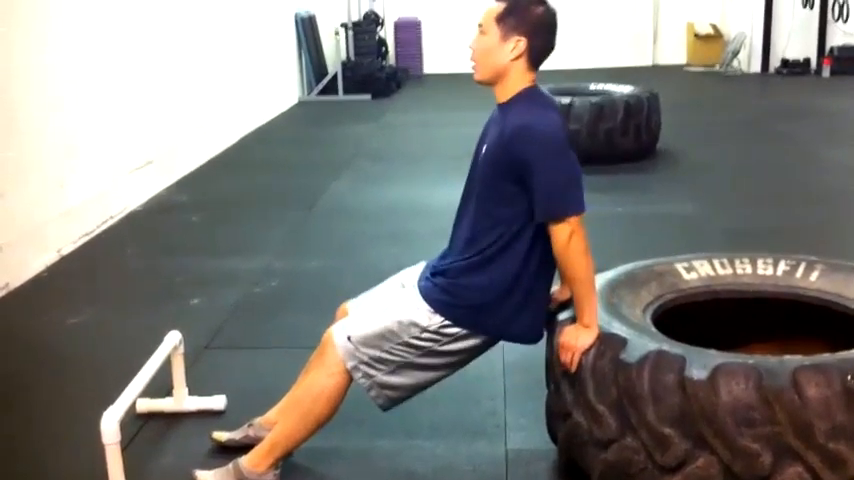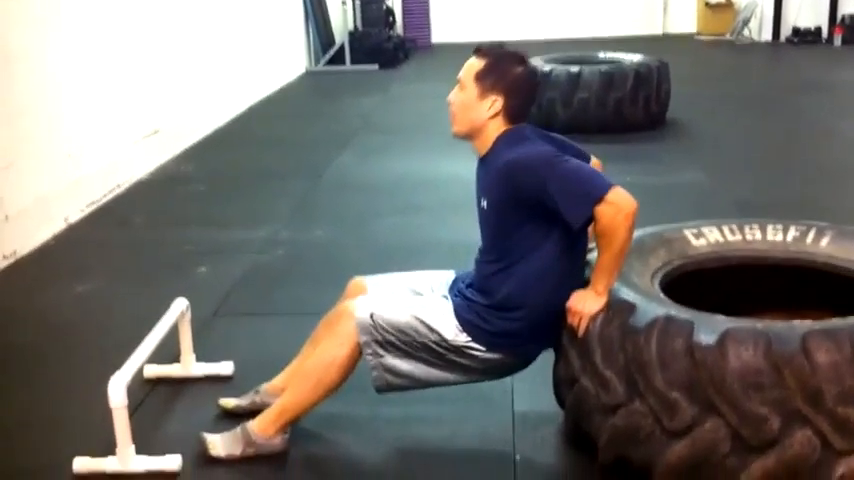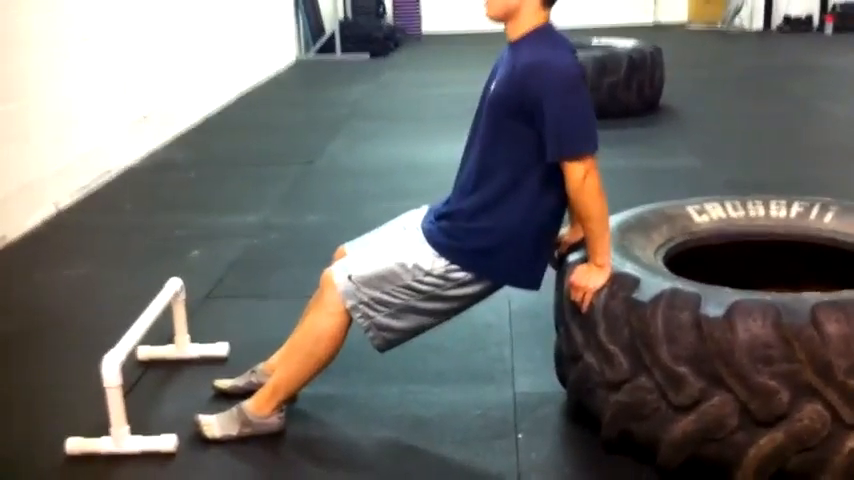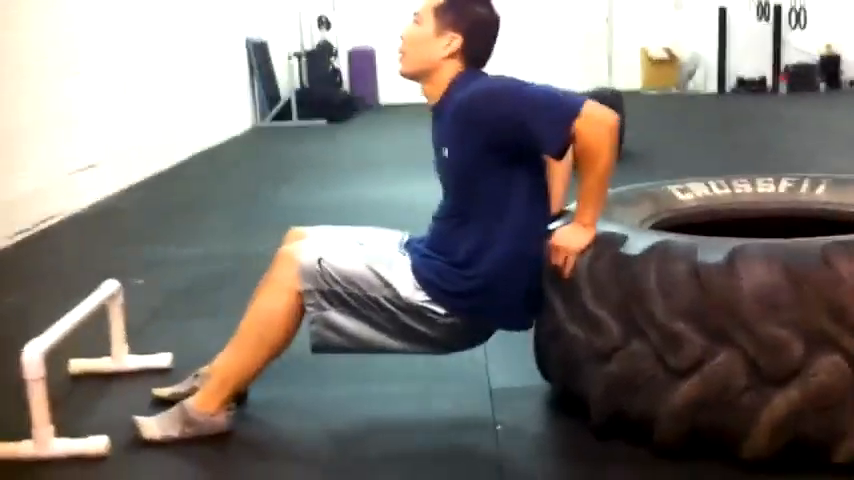
dt=1s
person 1, frame 1
left shoulder: (534, 128)
right shoulder: (517, 114)
left elbow: (567, 228)
right elbow: (557, 214)
left wrist: (586, 324)
right wrist: (565, 288)
left hip: (468, 304)
right hip: (454, 276)
left knee: (341, 347)
right knee: (348, 319)
right ankle: (271, 426)
person 1, frame 2
left shoulder: (523, 162)
right shoulder: (511, 148)
left elbow: (619, 207)
right elbow: (589, 166)
left wrist: (596, 291)
right wrist: (560, 263)
left hip: (494, 327)
right hip: (479, 294)
left knee: (353, 318)
right knee: (359, 290)
left ankle: (264, 432)
right ankle: (276, 392)
person 1, frame 3
left shoulder: (548, 65)
right shoulder: (525, 51)
left elbow: (580, 168)
right elbow: (570, 152)
left wrist: (598, 263)
right wrist: (575, 231)
left hip: (473, 250)
right hip: (453, 222)
left knee: (339, 287)
right knee: (346, 261)
left ankle: (260, 409)
right ankle: (274, 371)
person 1, frame 4
left shoulder: (483, 102)
right shoulder: (457, 103)
left elbow: (600, 124)
right elbow: (553, 131)
left wrist: (582, 226)
right wrist: (546, 217)
left hip: (454, 295)
right hip: (439, 262)
left knee: (296, 265)
right knee: (300, 242)
left ankle: (206, 408)
right ankle: (220, 375)
